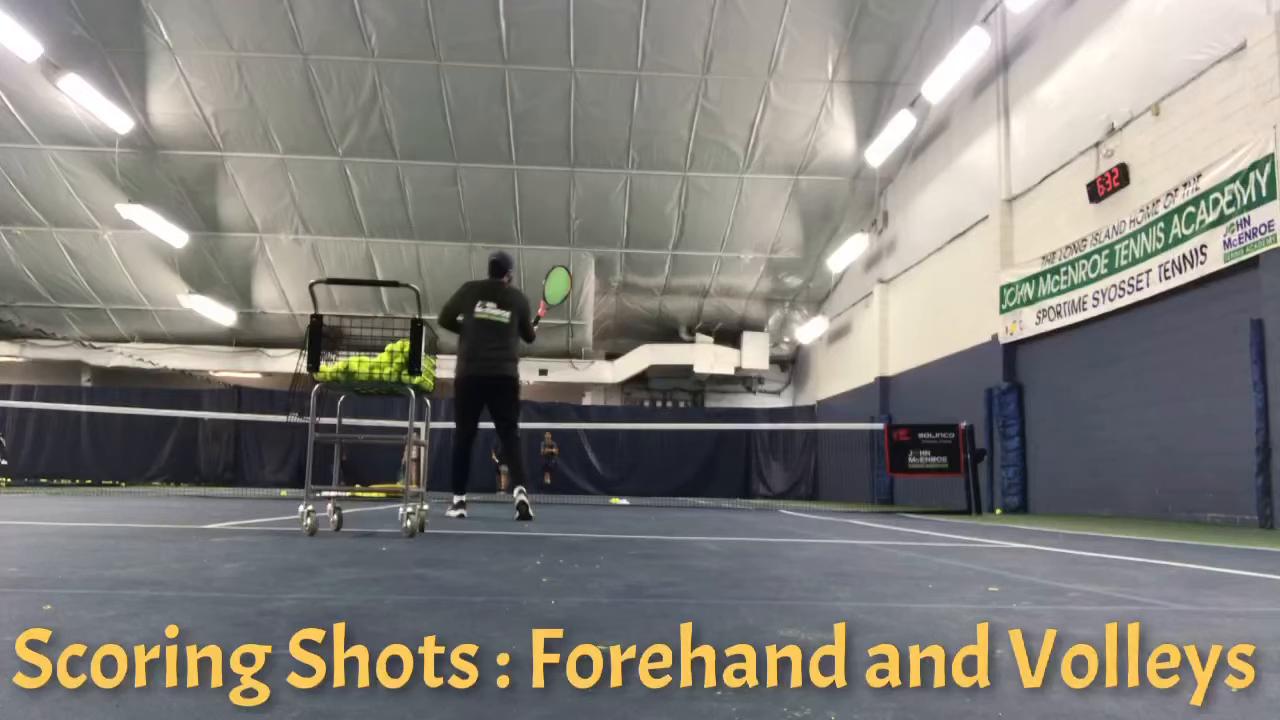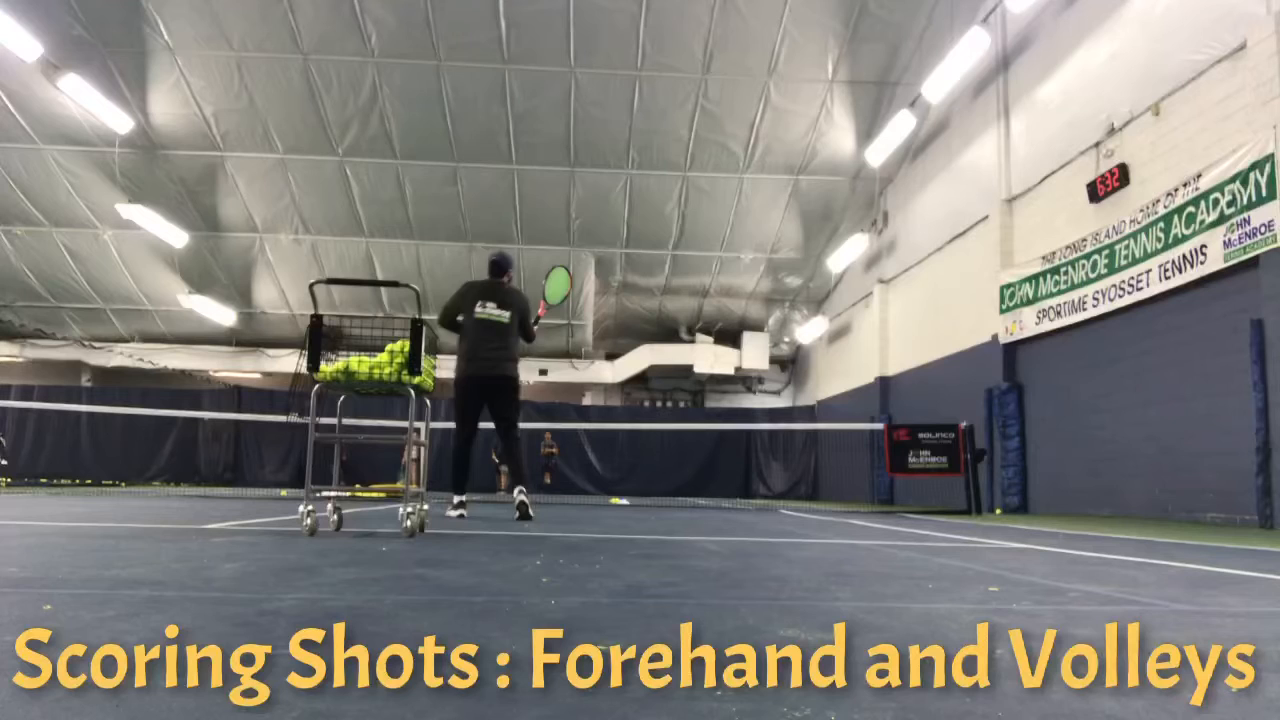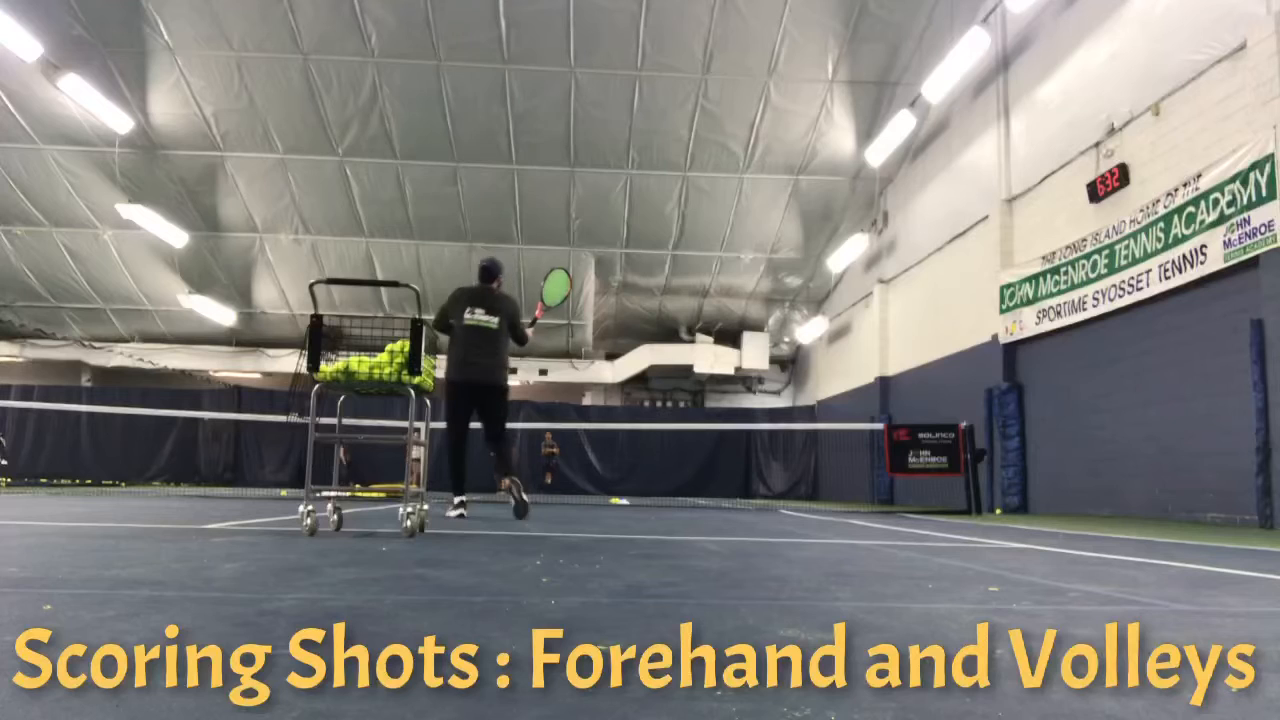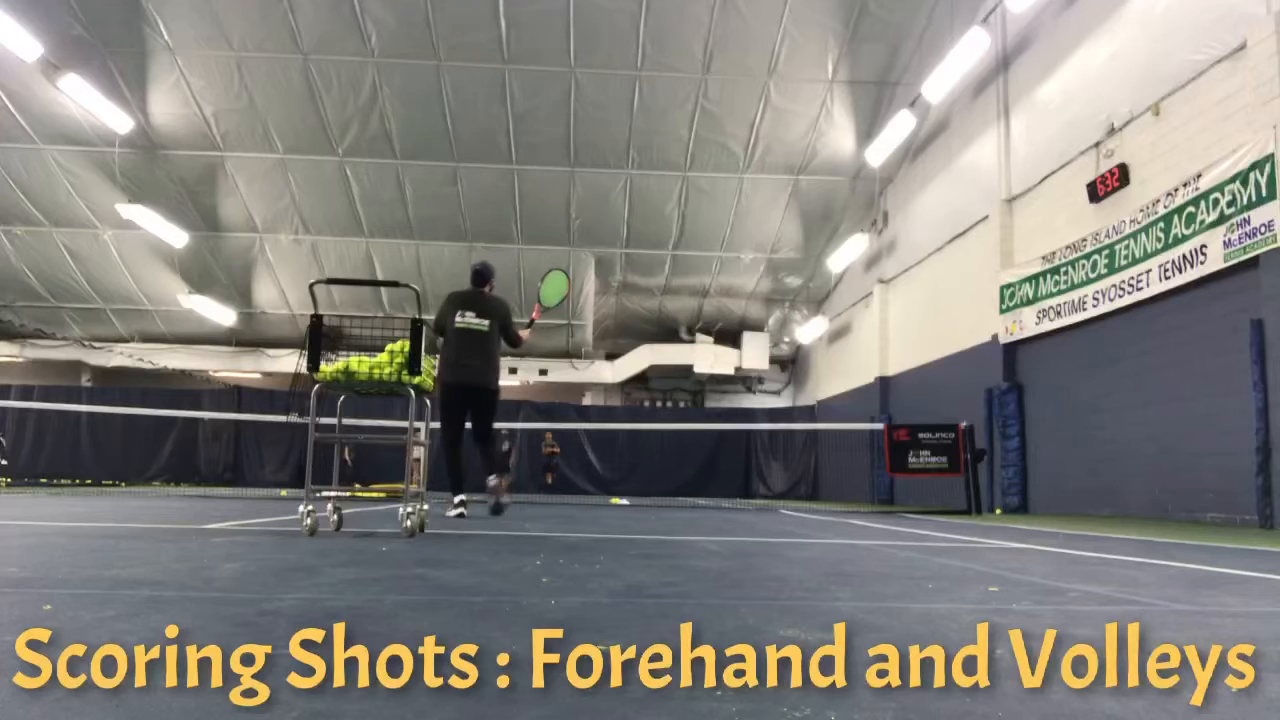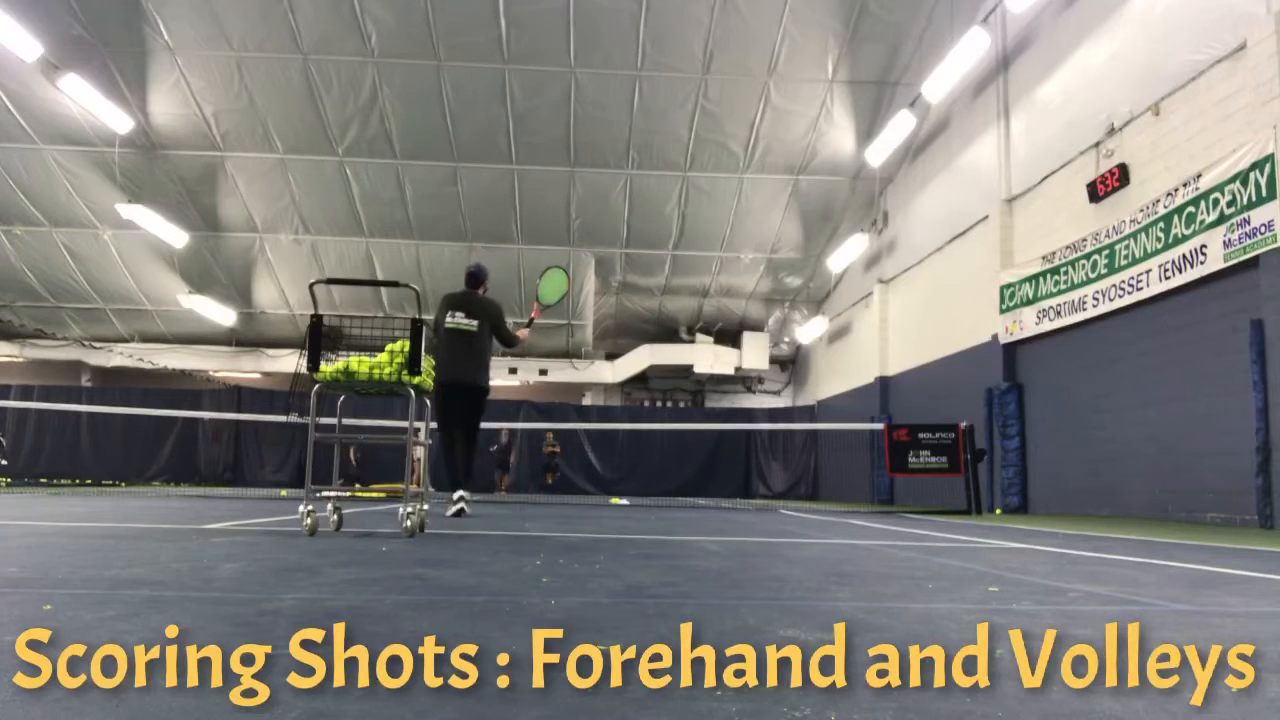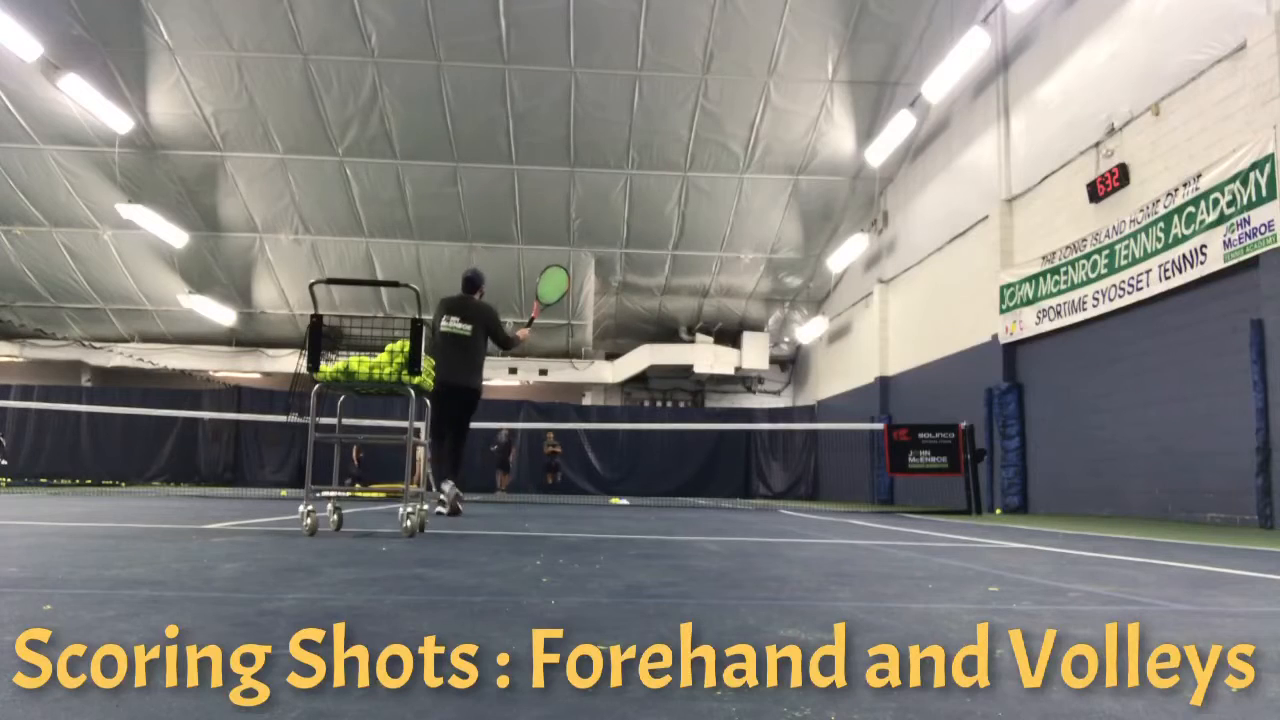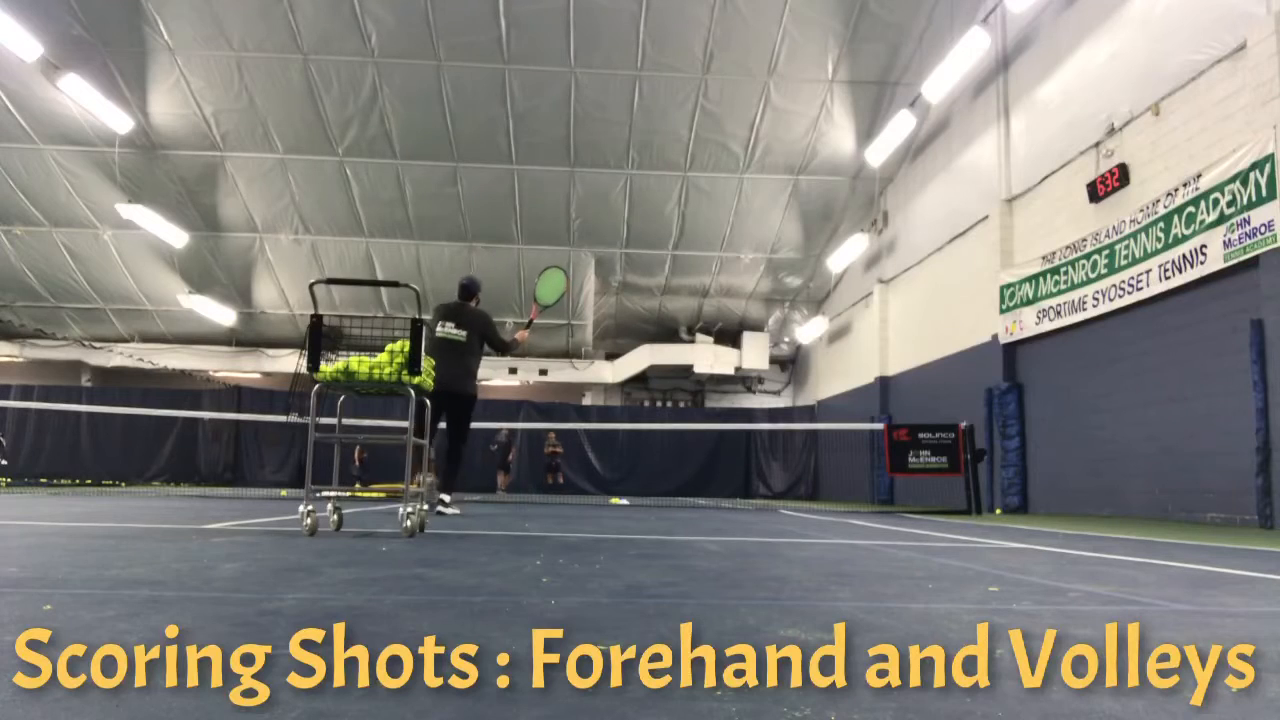
dt=0.1s
person 1, frame 1
left shoulder: (470, 290)
right shoulder: (518, 298)
left elbow: (444, 320)
right elbow: (529, 337)
right wrist: (533, 328)
left hip: (470, 373)
right hip: (504, 375)
left knee: (463, 437)
right knee: (509, 436)
left ankle: (459, 500)
right ankle: (519, 491)
person 1, frame 2
left shoulder: (470, 290)
right shoulder: (518, 298)
left elbow: (444, 320)
right elbow: (529, 337)
right wrist: (533, 327)
left hip: (470, 373)
right hip: (505, 375)
left knee: (464, 437)
right knee: (509, 436)
left ankle: (459, 500)
right ankle: (520, 491)
person 1, frame 3
left shoulder: (460, 296)
right shoulder: (508, 303)
left elbow: (438, 324)
right elbow: (520, 339)
right wrist: (527, 334)
left hip: (460, 378)
right hip: (493, 381)
left knee: (456, 439)
right knee: (497, 438)
left ankle: (459, 500)
right ankle: (511, 482)
person 1, frame 4
left shoulder: (454, 300)
right shoulder: (499, 306)
left elbow: (438, 329)
right elbow: (513, 342)
right wrist: (522, 335)
left hip: (453, 380)
right hip: (485, 382)
left knee: (452, 440)
right knee: (483, 438)
left ankle: (459, 499)
right ankle: (493, 479)
person 1, frame 5
left shoulder: (447, 301)
right shoulder: (491, 307)
right elbow: (507, 341)
right wrist: (520, 336)
left hip: (444, 379)
right hip: (474, 382)
left knee: (448, 436)
right knee: (467, 438)
left ankle: (458, 496)
right ankle: (462, 491)
person 1, frame 6
left shoulder: (444, 305)
right shoulder: (486, 312)
right elbow: (505, 344)
right wrist: (519, 336)
left hip: (439, 381)
right hip: (468, 384)
left knee: (438, 437)
right knee: (456, 438)
left ankle: (447, 485)
right ankle: (450, 493)
person 1, frame 7
left shoulder: (440, 311)
right shoulder: (481, 318)
right elbow: (501, 348)
right wrist: (517, 339)
left hip: (433, 385)
right hip: (462, 389)
left knee: (423, 438)
right knee: (455, 443)
left ankle: (422, 478)
right ankle: (445, 497)
